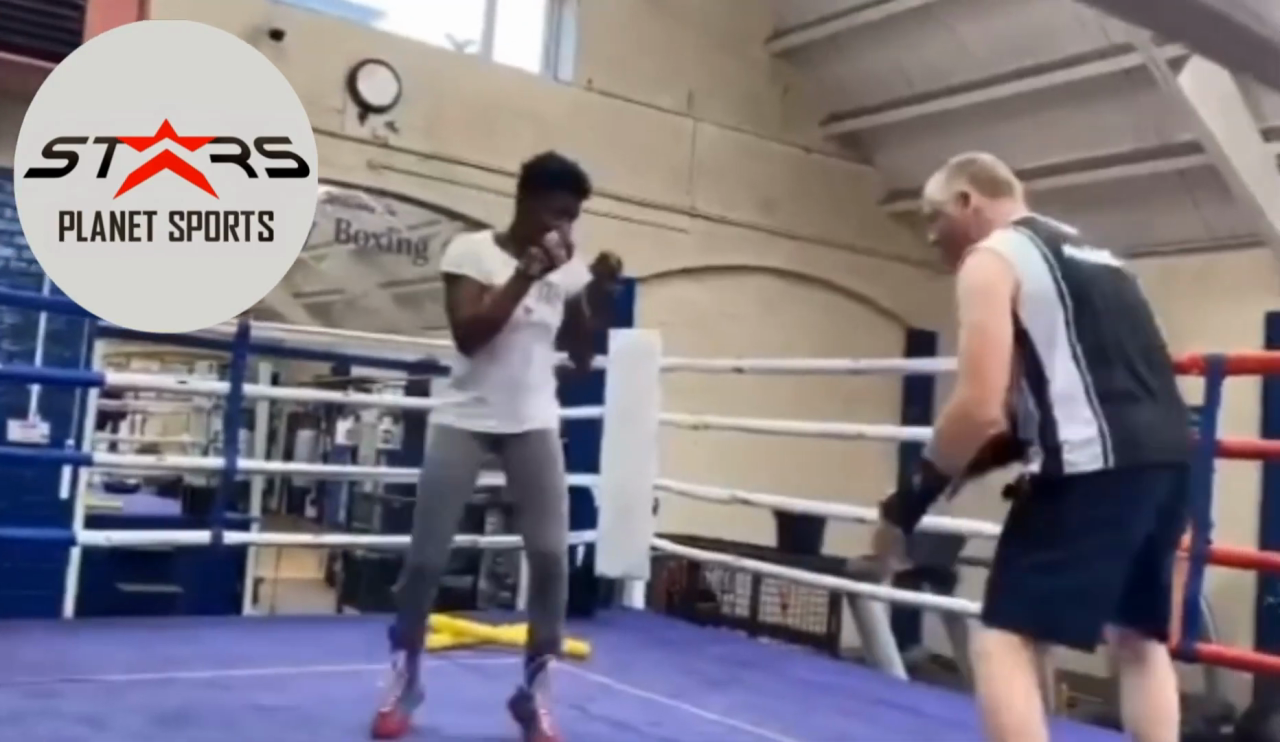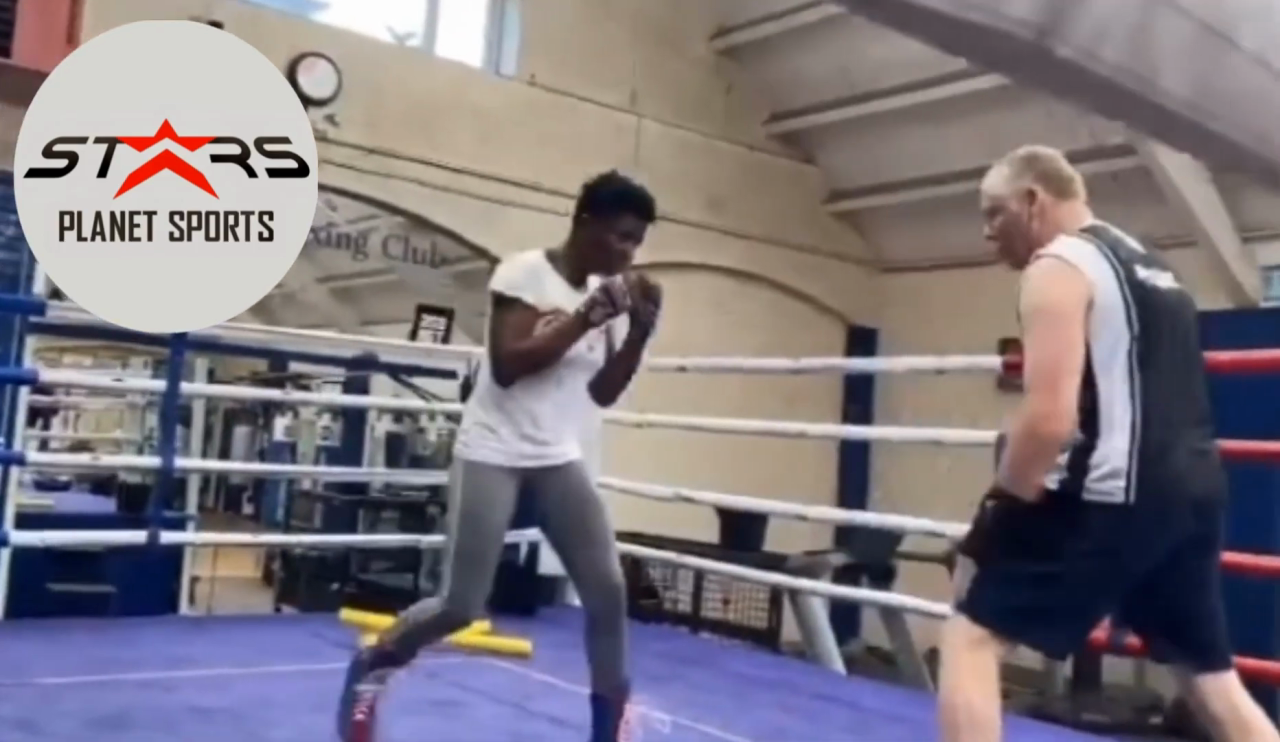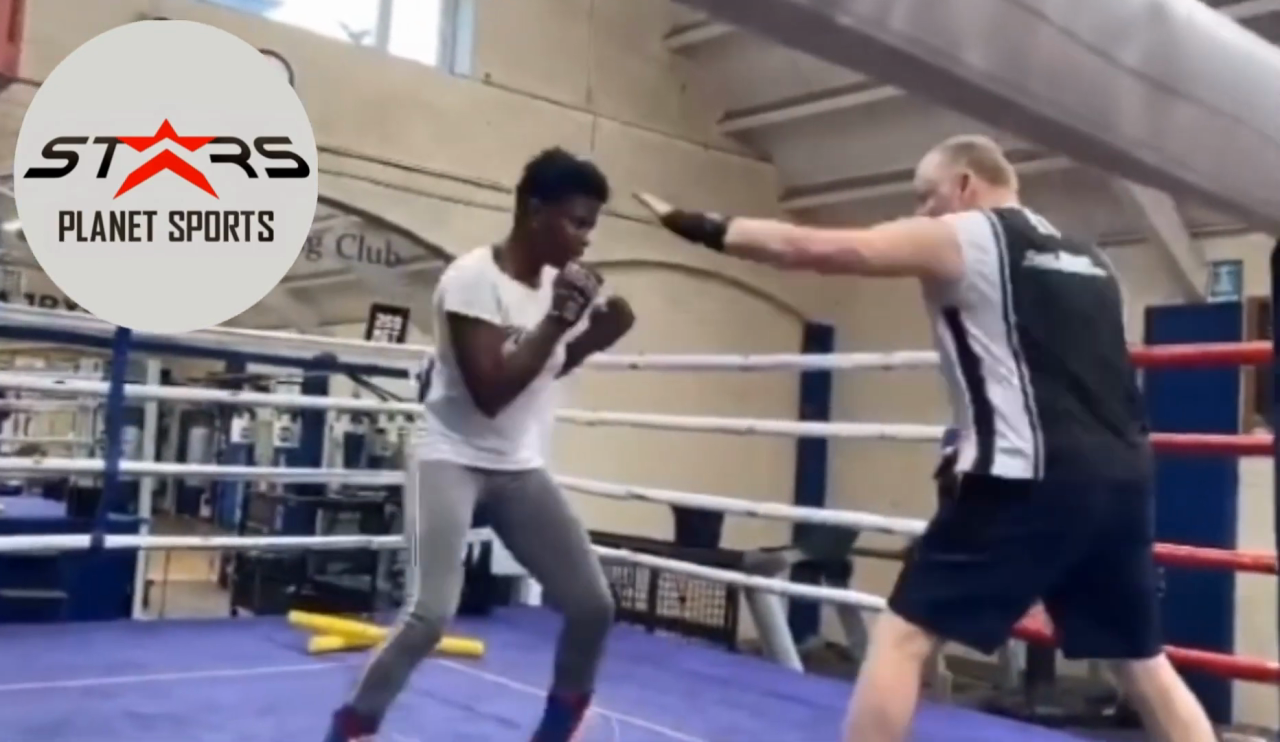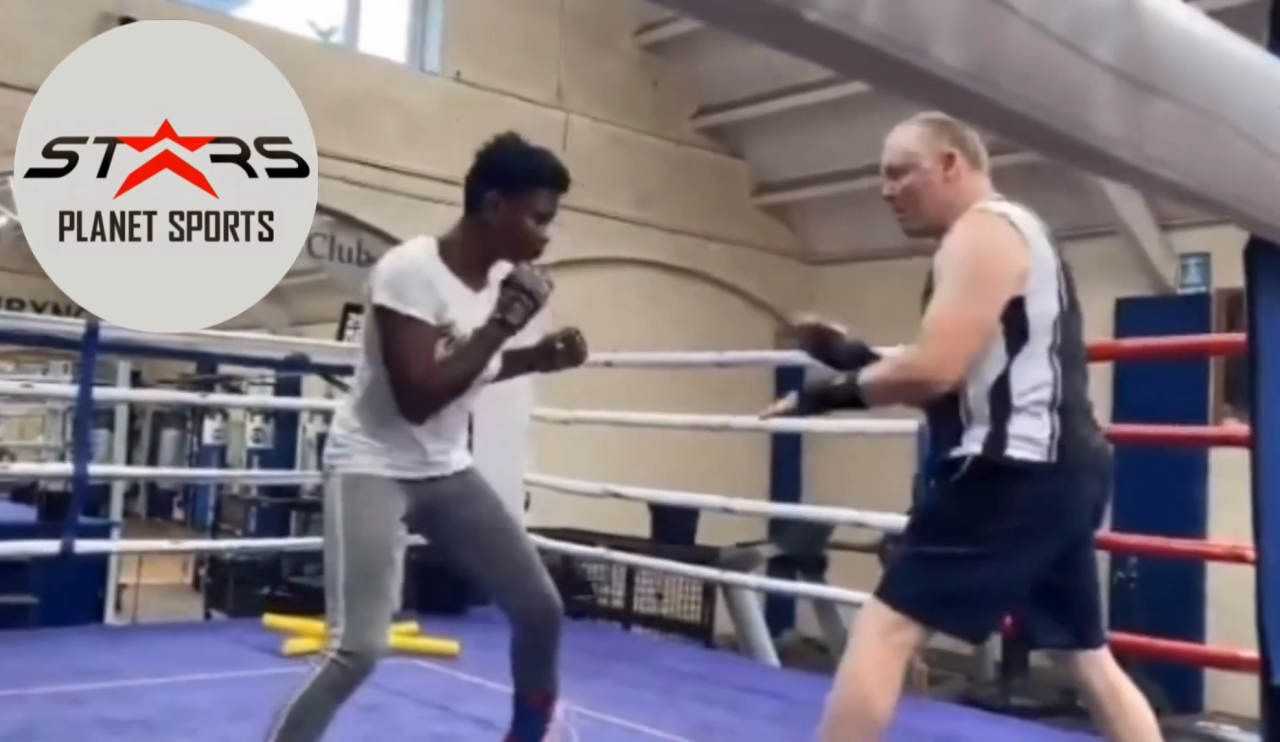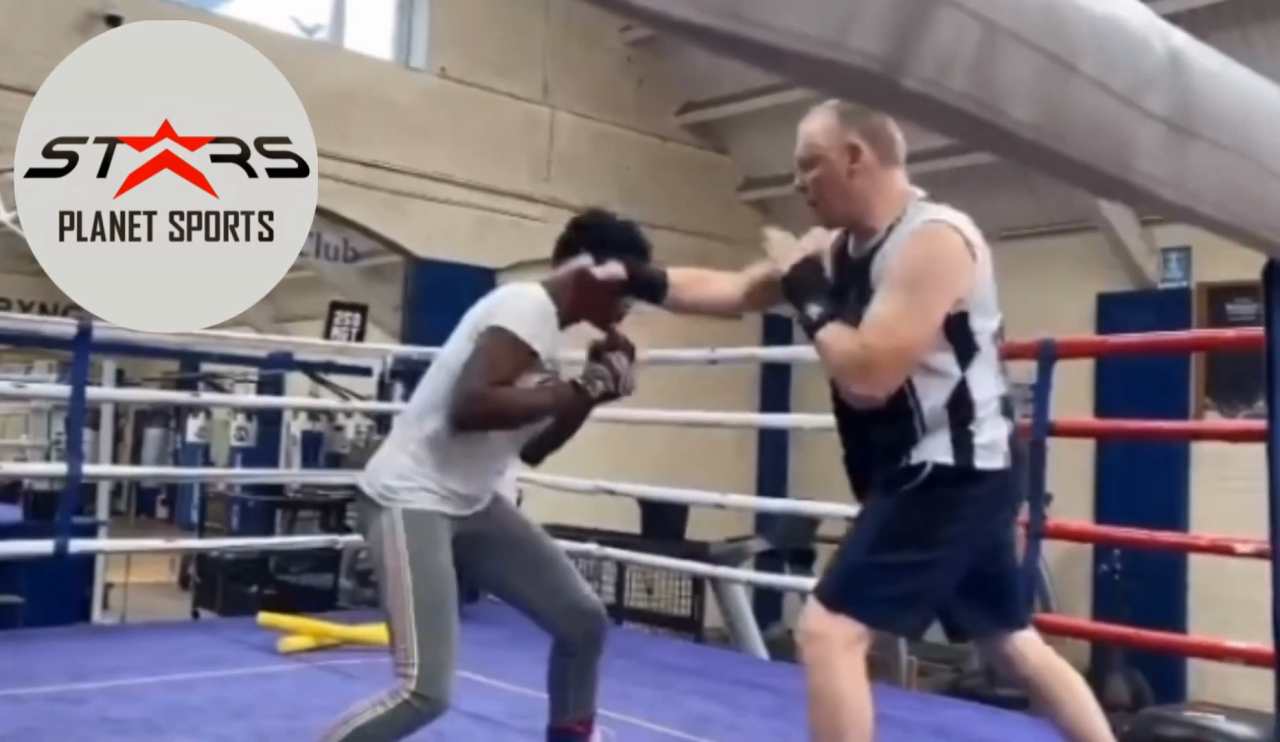
dt=0.4s
person 1, frame 1
left shoulder: (991, 260)
right shoulder: (1092, 256)
left elbow: (975, 404)
left wrist: (909, 502)
right wrist: (999, 444)
left hip: (1092, 468)
right hip: (1165, 461)
left knee: (1001, 644)
right knee: (1138, 640)
person 1, frame 2
left shoulder: (1057, 268)
right shoulder: (1147, 266)
left elbow: (1047, 421)
left wrist: (987, 530)
left hip: (1108, 499)
right hip: (1193, 496)
left knee: (969, 640)
right knee: (1213, 684)
person 1, frame 3
left shoulder: (953, 238)
right shoulder: (1089, 258)
left elbow: (806, 247)
left wrist: (701, 226)
left hip: (1033, 482)
right hip: (1121, 480)
left knee: (901, 639)
right knee: (1143, 665)
person 1, frame 4
left shoulder: (984, 233)
right shoulder: (1007, 239)
left elbow: (931, 370)
left wrist: (843, 390)
right wrist: (852, 358)
left hip: (1017, 470)
right hip: (1066, 470)
left knee: (884, 630)
right knee: (1087, 658)
person 1, frame 5
left shoulder: (932, 239)
right shoulder: (839, 248)
left elbow: (865, 378)
right elbow: (733, 292)
left wrist: (809, 297)
right wrist: (638, 282)
left hip: (950, 478)
right hip: (937, 478)
left knee: (829, 633)
right knee: (1013, 644)
person 2, frame 1
left shoulder: (566, 266)
right shoulder: (469, 251)
left elbow: (580, 352)
right elbow: (469, 337)
left wrist: (600, 292)
right wrist: (529, 272)
left hip: (532, 423)
right hip: (462, 421)
left knee: (549, 552)
right knee: (426, 557)
left ankle: (534, 689)
right ankle: (404, 673)
person 2, frame 2
left shoulder: (606, 293)
right shoulder: (523, 272)
left elbow: (603, 393)
right elbow: (508, 364)
left wrist: (639, 331)
right wrist: (591, 313)
left hip: (559, 458)
right hip: (492, 454)
left knee: (607, 589)
right knee: (462, 605)
right ankle: (371, 668)
person 2, frame 3
left shoulder: (557, 281)
right shoulder: (471, 277)
right elbow: (490, 390)
left wrist: (595, 337)
right wrist: (558, 317)
left hip: (519, 466)
right hip: (449, 457)
left knee: (592, 606)
right knee: (431, 612)
person 2, frame 4
left shoulder: (500, 277)
right shoulder: (408, 269)
right elbow: (418, 397)
left wrist: (538, 357)
right wrist: (505, 320)
left hip: (447, 471)
right hip: (371, 468)
left knee: (541, 610)
right knee: (359, 647)
person 2, frame 5
left shoulder: (540, 319)
right shoulder: (527, 307)
left elbow: (533, 449)
right elbow: (469, 407)
left wrist: (597, 379)
right wrist: (580, 389)
left hip: (470, 502)
right hip: (410, 499)
left knee: (583, 619)
right knee: (425, 688)
